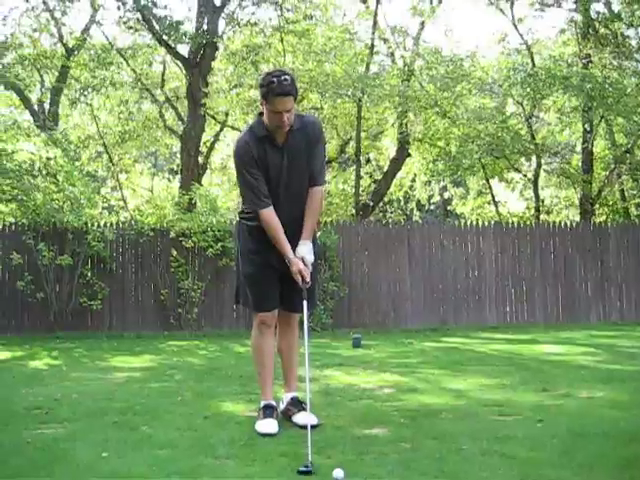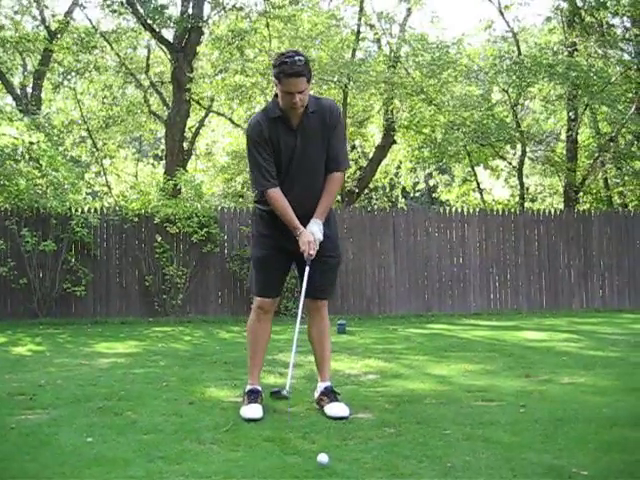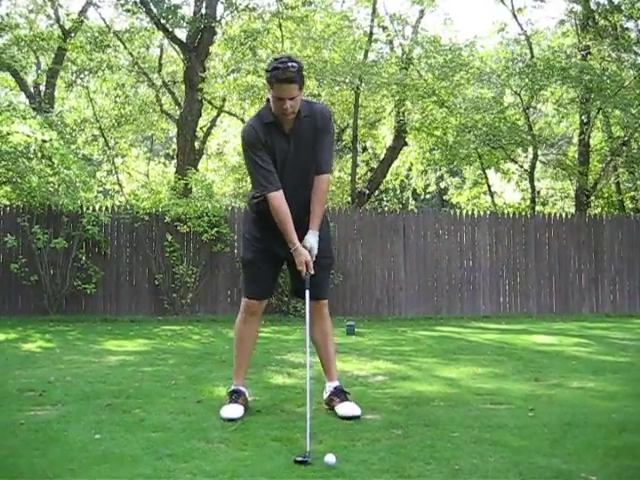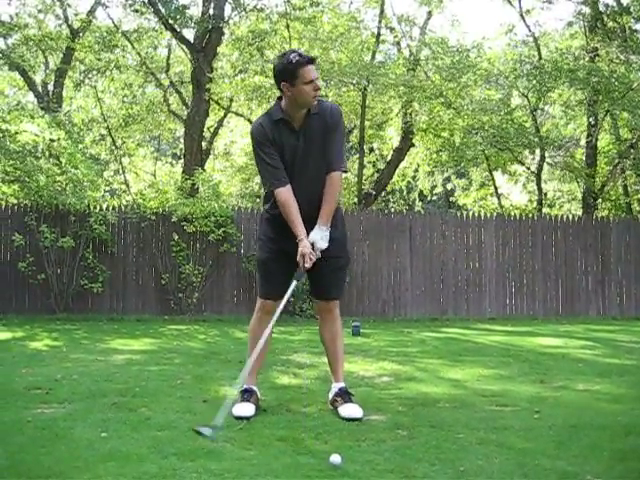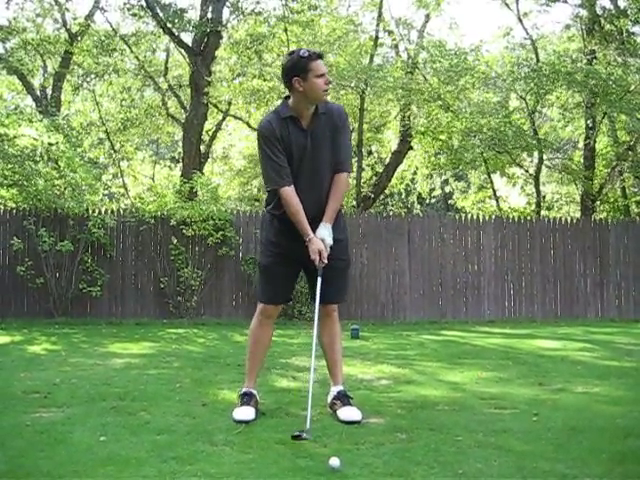
dt=1s
person 1, frame 1
left shoulder: (311, 129)
right shoulder: (247, 145)
left elbow: (316, 188)
right elbow: (262, 207)
left wrist: (305, 244)
right wrist: (289, 257)
left hip: (300, 239)
right hip: (259, 239)
left knee: (291, 319)
right knee: (265, 319)
left ankle: (291, 397)
right ankle: (267, 403)
person 1, frame 2
left shoulder: (329, 114)
right shoulder: (259, 126)
left elbow: (337, 171)
right elbow: (269, 187)
left wrist: (316, 223)
right wrist: (299, 231)
left hip: (319, 222)
right hip: (273, 225)
left knee: (318, 305)
right knee: (263, 304)
left ankle: (324, 387)
right ankle: (253, 388)
person 1, frame 3
left shoulder: (320, 117)
right shoulder: (254, 131)
left elbow: (322, 177)
right elbow: (272, 192)
left wrist: (313, 233)
right wrist: (294, 246)
left hip: (312, 225)
right hip: (265, 227)
left knee: (319, 305)
right knee: (251, 306)
left ankle: (333, 387)
right ankle: (238, 389)
person 1, frame 4
left shoulder: (330, 115)
right shoulder: (263, 129)
left elbow: (335, 173)
right elbow: (280, 188)
left wrist: (321, 230)
right wrist: (301, 237)
left hip: (326, 226)
right hip: (279, 227)
left knee: (329, 306)
right knee: (266, 305)
left ankle: (339, 388)
right ankle: (250, 388)
person 1, frame 5
left shoulder: (336, 116)
right shoulder: (270, 127)
left elbow: (342, 174)
right elbow: (284, 188)
left wrist: (325, 228)
right wrist: (308, 237)
left hip: (328, 228)
right hip: (283, 230)
left knee: (329, 309)
right knee: (267, 309)
left ankle: (337, 392)
right ankle: (249, 392)
